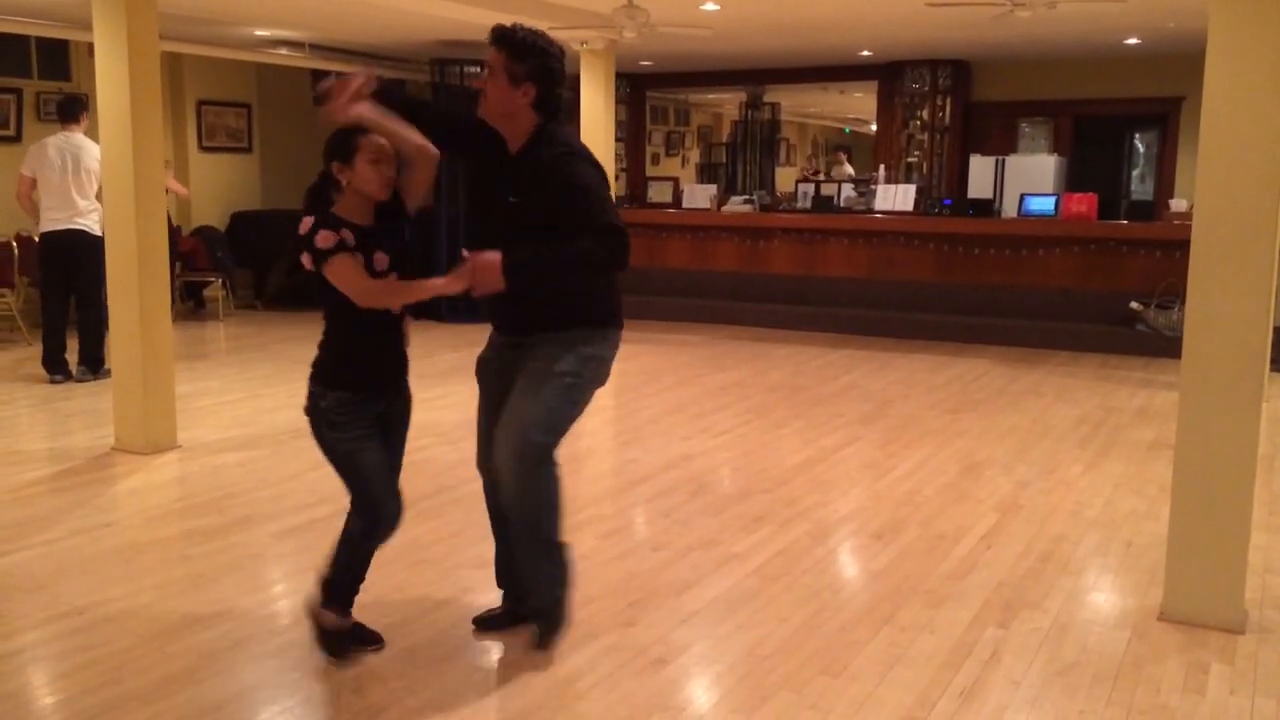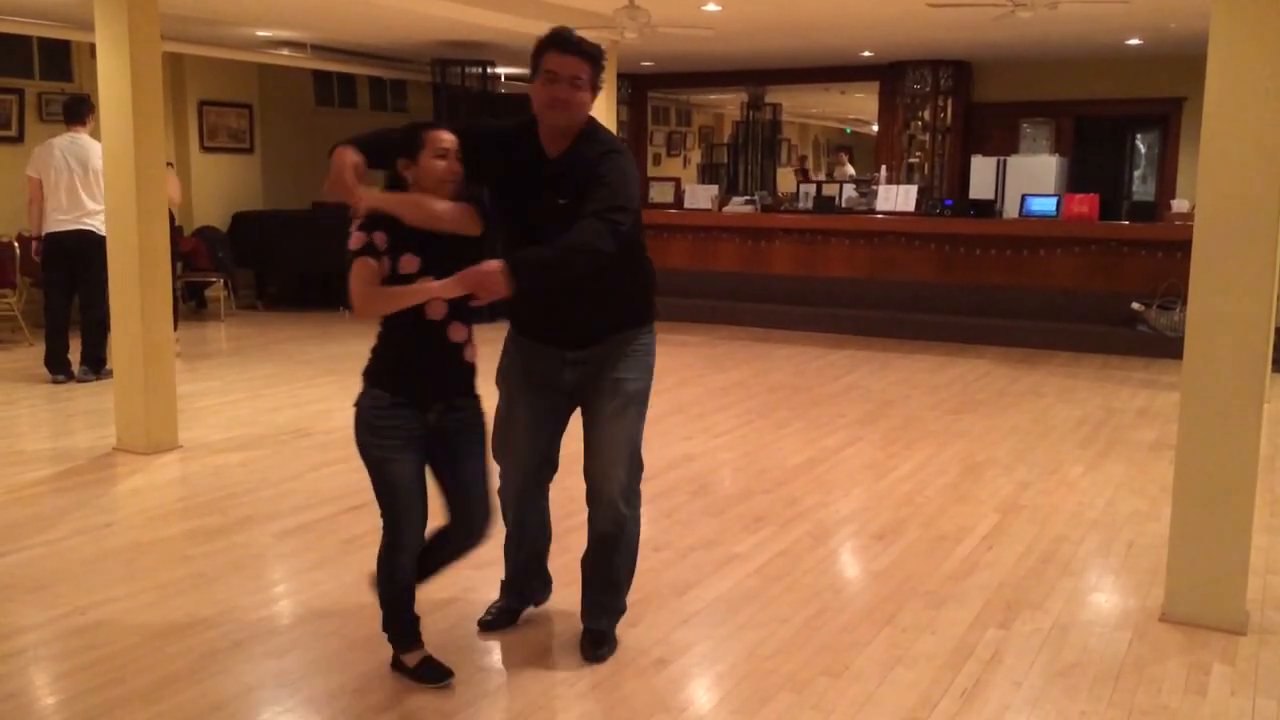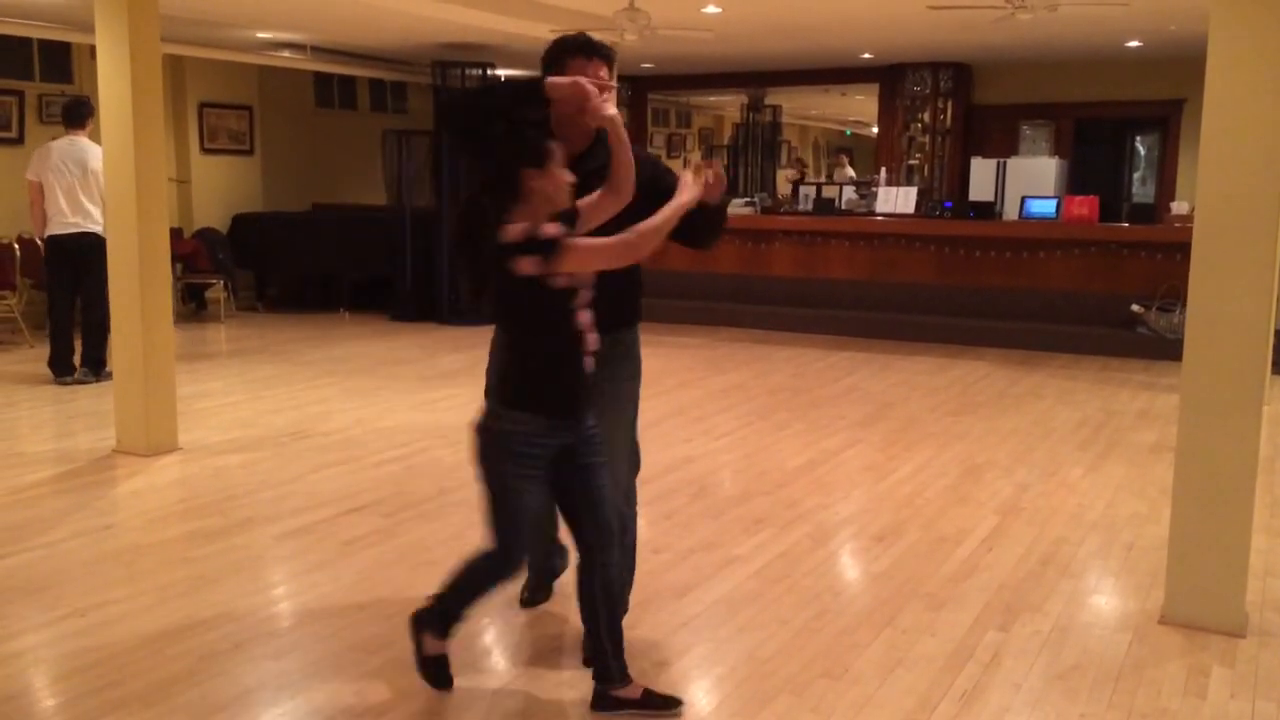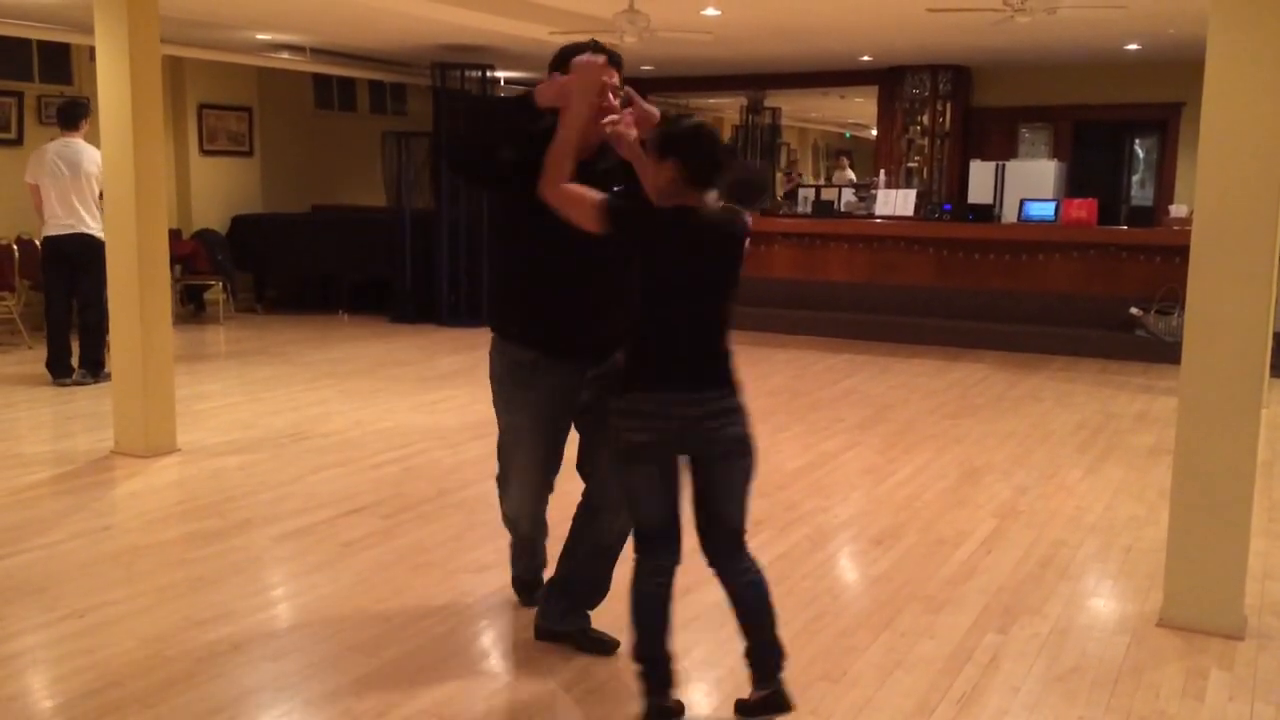
dt=0.3s
person 1, frame 1
left shoulder: (565, 164)
right shoulder: (489, 142)
left elbow: (609, 249)
right elbow: (433, 122)
left wrist: (514, 266)
left hip: (573, 337)
right hip: (513, 335)
left knee: (515, 454)
right knee: (498, 463)
left ankle: (542, 582)
right ankle: (526, 592)
person 1, frame 2
left shoulder: (608, 161)
right shoulder: (506, 147)
left elbow: (598, 242)
left wrist: (514, 272)
right wrist: (356, 153)
left hip: (615, 345)
right hip: (536, 344)
left knee: (612, 486)
right knee: (519, 473)
left ankle: (602, 615)
right ankle: (523, 587)
person 1, frame 3
left shoulder: (632, 164)
left elbow: (692, 230)
left wrist: (709, 200)
right wrist: (554, 101)
left hip: (606, 343)
left knee: (612, 478)
right ankle: (545, 562)
person 1, frame 4
left shoulder: (628, 167)
right shoulder: (522, 160)
right elbow: (462, 151)
left wrist: (658, 128)
right wrist: (535, 101)
left hip: (609, 359)
right hip: (530, 357)
left knee: (617, 490)
right knee: (525, 487)
left ankle: (564, 610)
right ankle: (527, 564)
person 2, frame 1
left shoulder: (391, 217)
right shoulder: (323, 229)
left elbow: (425, 157)
right elbow: (368, 294)
left wrist: (369, 115)
right wrist: (454, 283)
left hip: (390, 389)
right hip: (341, 398)
left knee: (375, 505)
right knee: (381, 509)
left ankle: (341, 608)
right ankle: (328, 608)
person 2, frame 2
left shoulder: (465, 222)
right shoulder: (376, 230)
left elbow: (454, 220)
right elbow: (367, 302)
left wrist: (382, 198)
right wrist: (441, 285)
left hip: (457, 403)
right hip: (390, 405)
left knee: (472, 522)
right knee: (405, 526)
left ankle: (400, 584)
right ankle: (404, 643)
person 2, frame 3
left shoulder: (553, 228)
right shoulder: (522, 240)
left elbow: (613, 195)
right elbow: (631, 249)
left wrist: (608, 122)
right wrist: (685, 194)
left hip: (566, 419)
right hip: (521, 423)
left knee: (599, 549)
right knee: (511, 553)
right ankle: (433, 628)
person 2, frame 4
left shoulder: (647, 224)
right shoulder: (729, 225)
left elbow: (552, 187)
left wrist: (581, 103)
right wrist: (633, 146)
left hip: (642, 413)
right hip: (715, 411)
left knee: (656, 554)
right knee: (726, 550)
person 3, frame 1
left shoulder: (39, 150)
right shoulder: (95, 151)
left elbow: (23, 195)
right elbow: (106, 197)
left hip: (50, 235)
right hip: (87, 234)
left knee: (53, 304)
right knee: (90, 303)
left ankle: (56, 367)
right ankle: (89, 365)
person 3, frame 2
left shoulder: (43, 151)
right shoulder: (101, 152)
left elbow: (34, 200)
left wrist: (37, 236)
left hip: (55, 235)
right hip: (92, 234)
left knee: (56, 304)
right knee: (94, 303)
left ankle: (58, 367)
right ankle: (91, 365)
person 3, frame 3
left shoulder: (43, 154)
right shoulder: (100, 155)
left elbow: (36, 204)
left wrist: (42, 237)
left hip: (57, 238)
right hip: (93, 237)
left knee: (60, 306)
right knee: (94, 305)
left ankle: (63, 368)
right ankle: (92, 367)
person 3, frame 4
left shoulder: (39, 157)
right shoulder: (95, 156)
left elbow: (38, 205)
left hip: (53, 240)
right hip: (89, 238)
left knee: (57, 307)
right knee: (91, 306)
left ankle: (61, 370)
right ankle: (90, 368)
